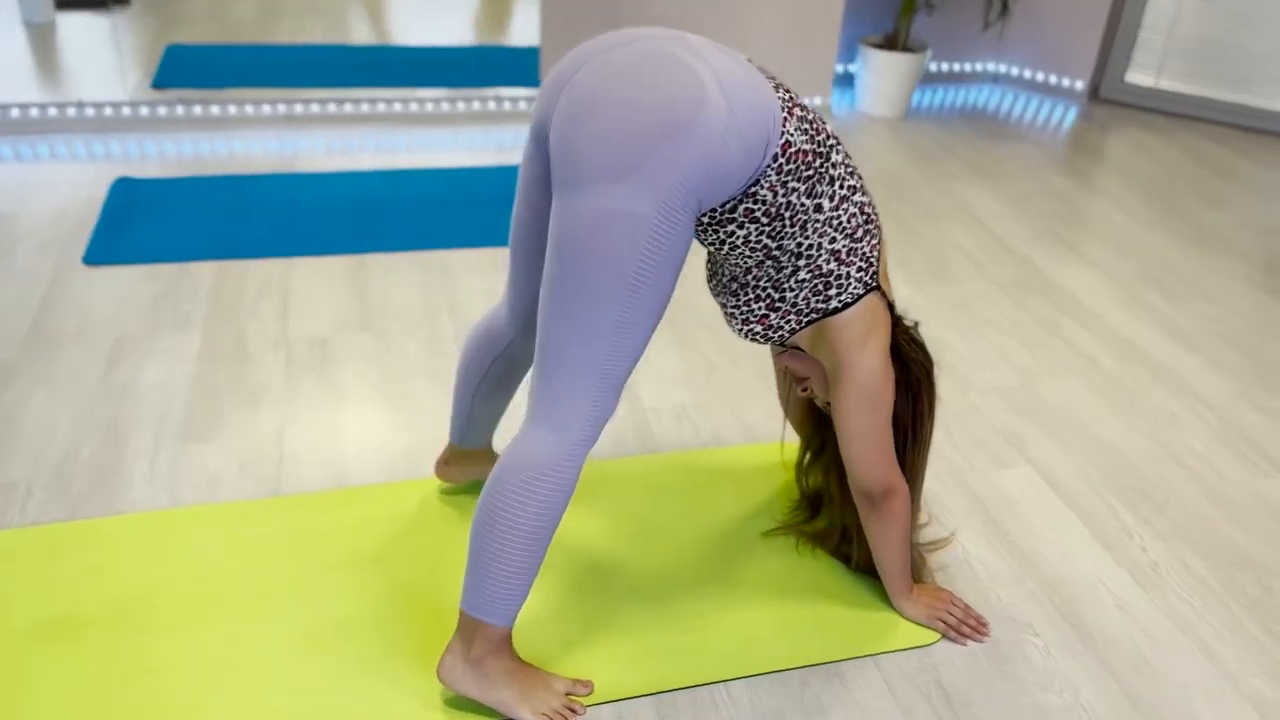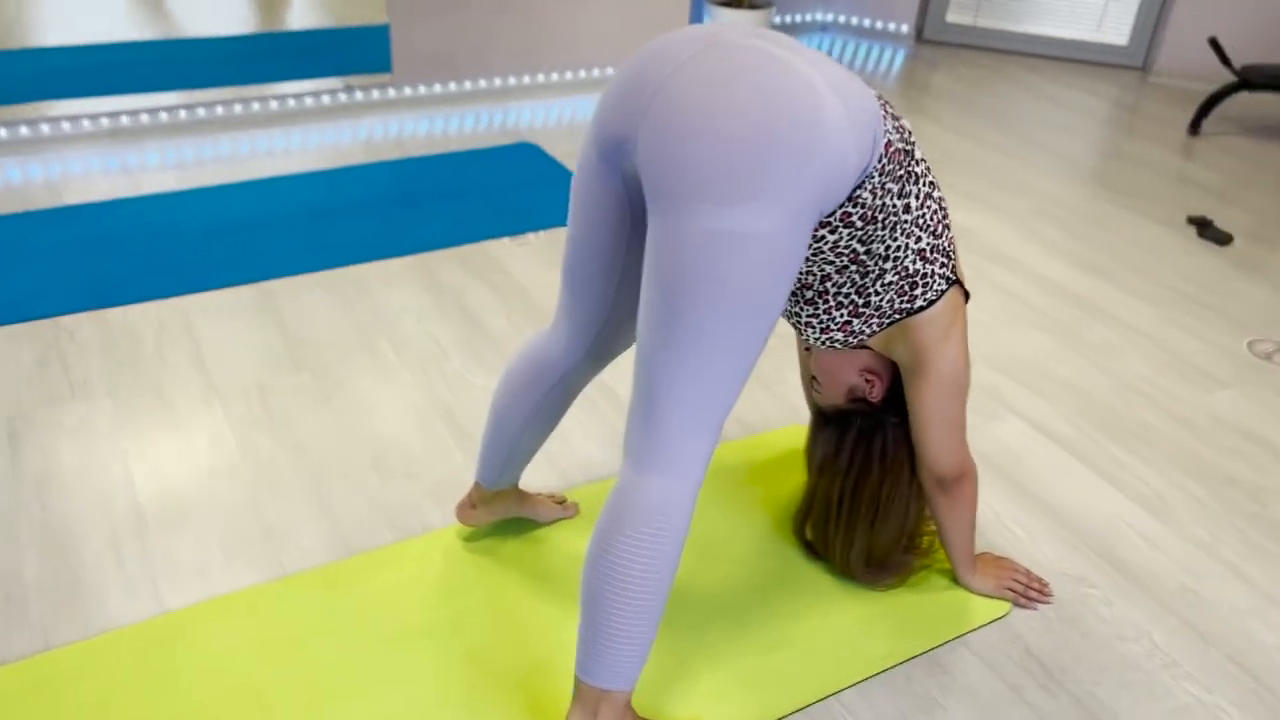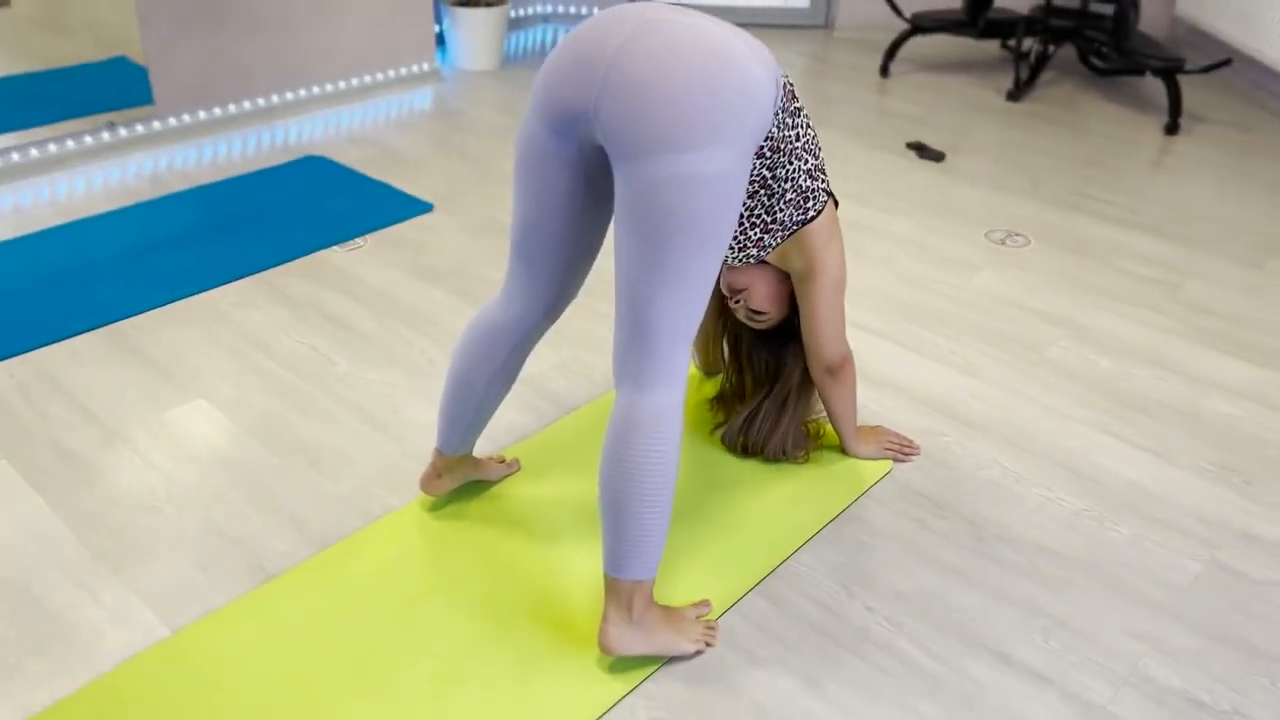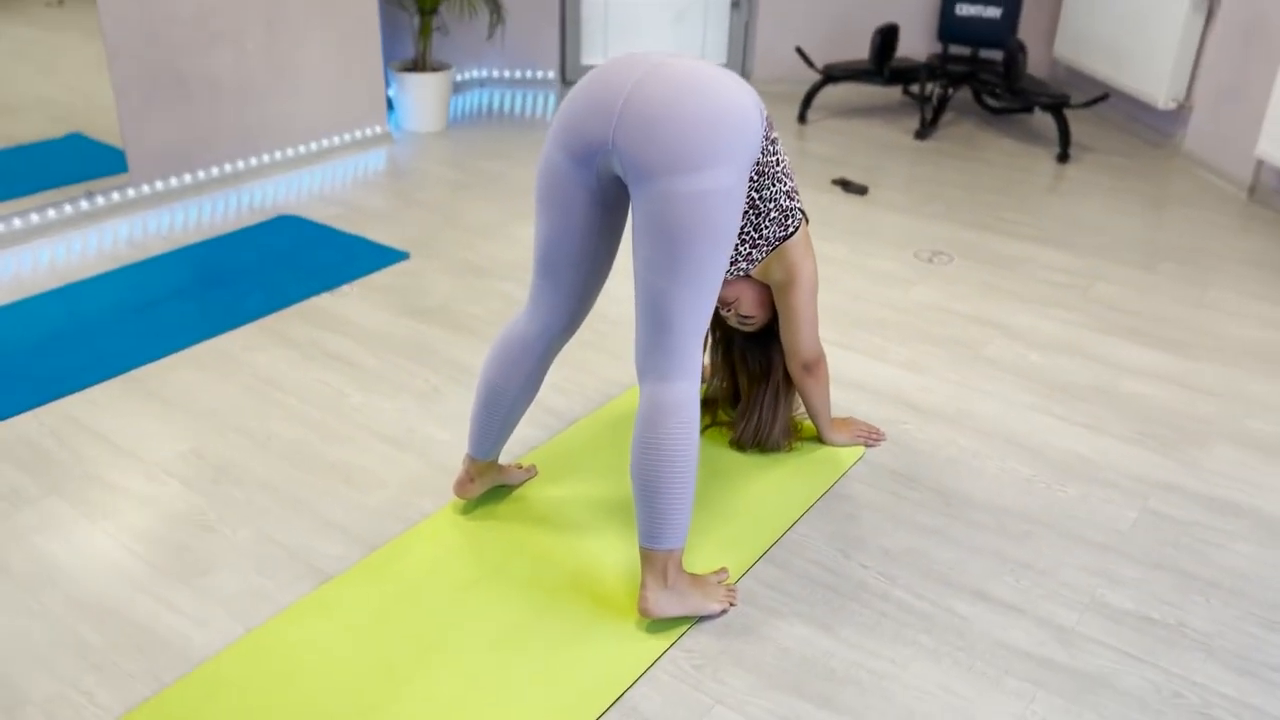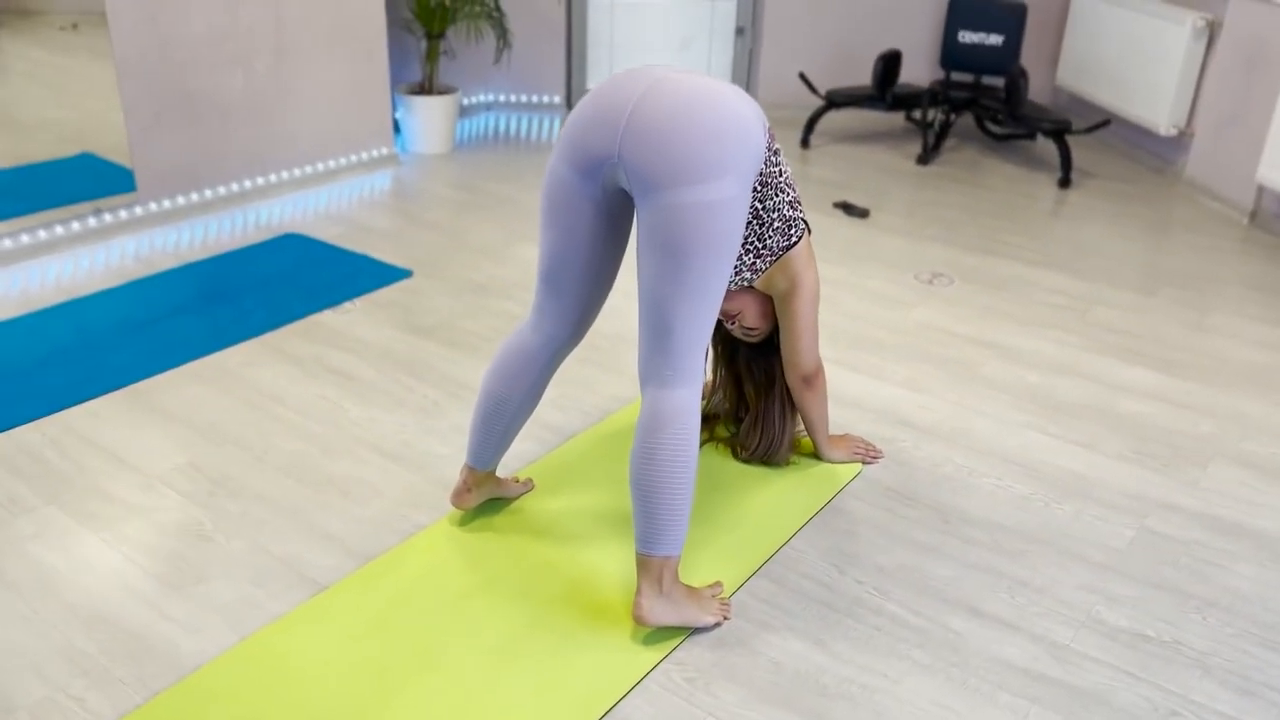
dt=1s
person 1, frame 1
left shoulder: (817, 293)
right shoulder: (857, 326)
left elbow: (789, 359)
right elbow: (879, 485)
left wrist: (817, 454)
right wrist: (904, 592)
right hip: (658, 132)
left knee: (528, 316)
right knee: (568, 418)
left ankle: (465, 453)
right ankle: (477, 656)
person 1, frame 2
right shoulder: (927, 320)
left elbow: (806, 333)
right elbow: (947, 470)
right hip: (753, 143)
left knee: (578, 340)
right knee: (669, 460)
left ankle: (489, 494)
person 1, frame 3
right shoulder: (807, 237)
left elbow: (697, 285)
right elbow: (830, 360)
left wrist: (714, 362)
right wrist: (852, 436)
right hip: (689, 97)
left knee: (525, 302)
right knee: (651, 377)
left ankle: (448, 462)
right ankle: (628, 617)
person 1, frame 4
right shoulder: (784, 253)
left elbow: (687, 318)
right elbow: (805, 359)
right wrist: (827, 426)
left hip: (601, 91)
right hip: (696, 124)
left knee: (546, 317)
right knee: (668, 372)
person 1, frame 5
right shoulder: (788, 265)
left elbow: (691, 330)
right elbow: (804, 372)
left wrist: (712, 401)
right wrist: (825, 443)
left hip: (606, 107)
right hip: (700, 138)
left knee: (549, 328)
right knee: (670, 379)
